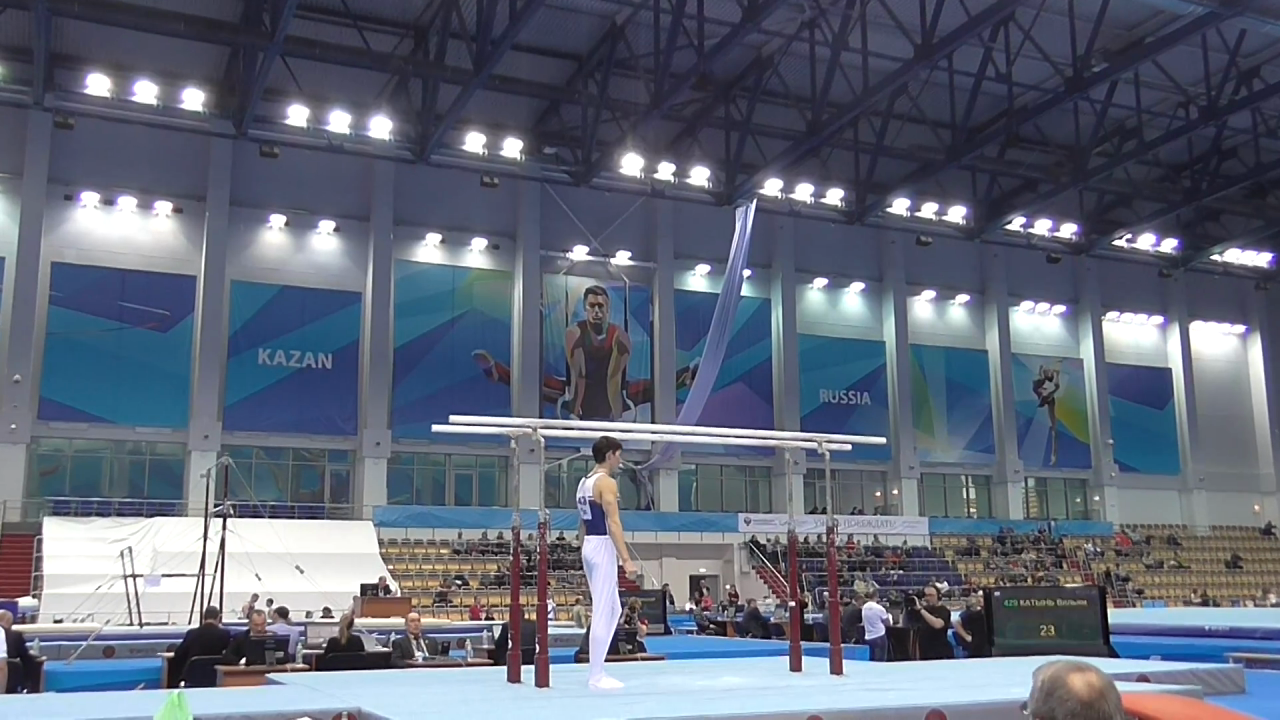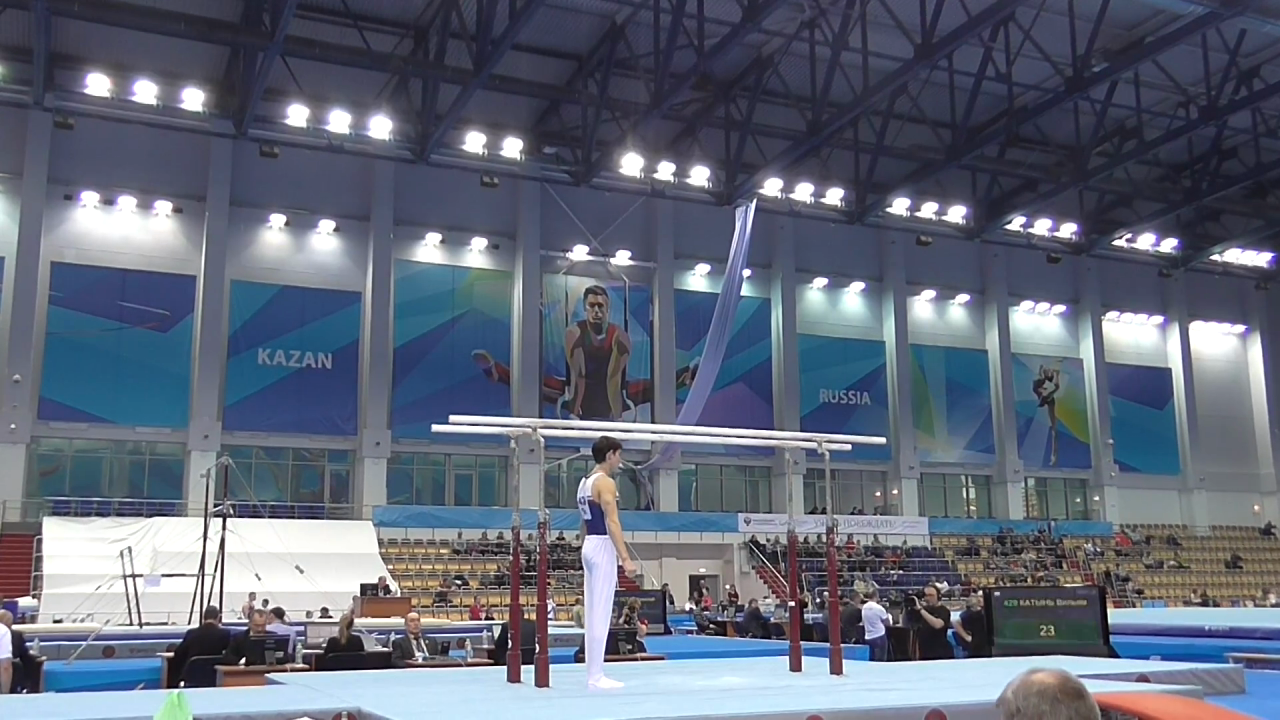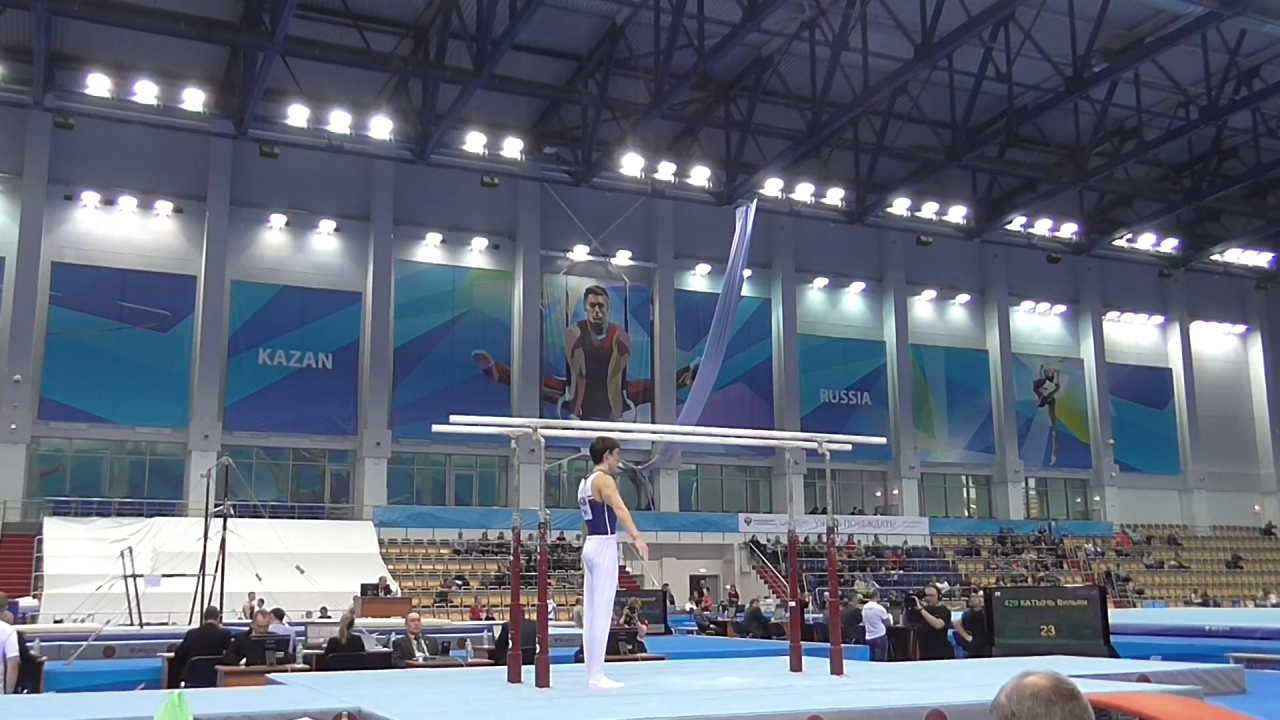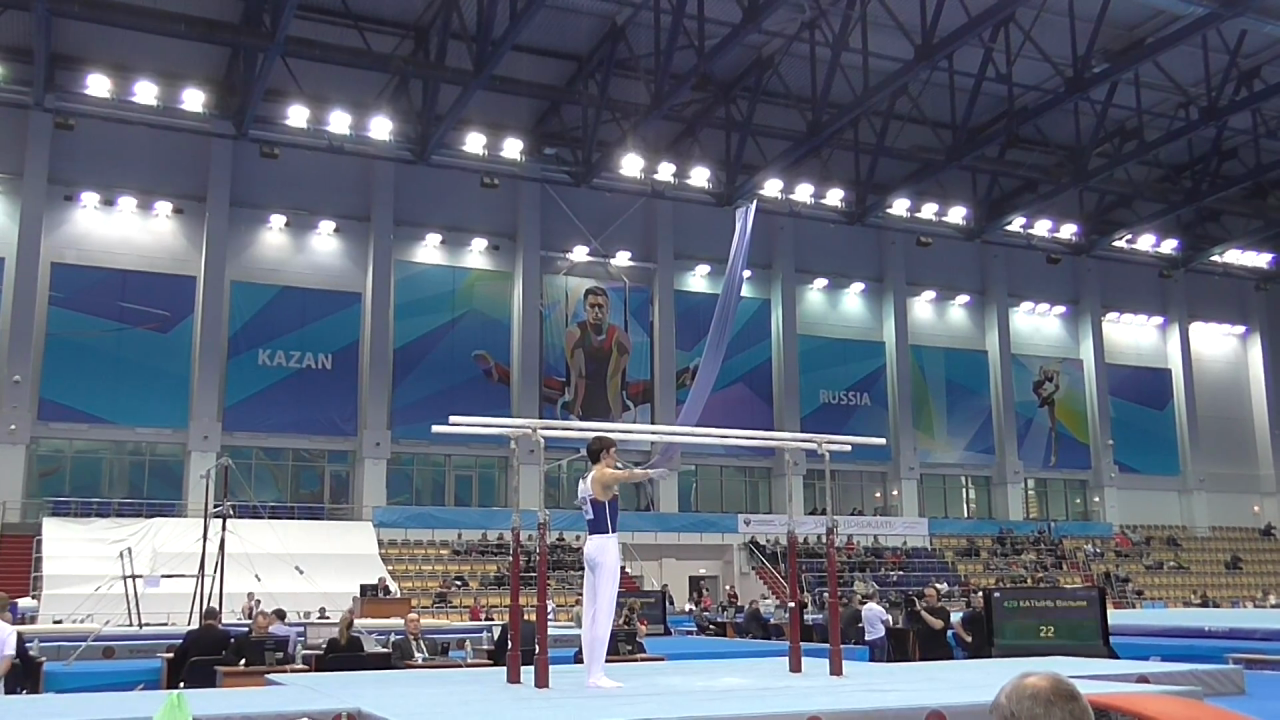
dt=0.3s
person 1, frame 1
left shoulder: (584, 482)
right shoulder: (606, 482)
right elbow: (613, 522)
right wrist: (626, 558)
left hip: (588, 545)
right hip: (603, 546)
left knee: (612, 610)
right knee: (602, 614)
left ankle: (597, 669)
right ankle: (596, 677)
person 1, frame 2
left shoulder: (585, 482)
right shoulder: (605, 481)
right elbow: (612, 521)
right wrist: (625, 557)
left hip: (589, 545)
right hip: (603, 547)
left knee: (594, 613)
right knee: (601, 614)
left ankle: (594, 672)
right ankle: (596, 676)
person 1, frame 3
left shoulder: (586, 482)
right shoulder: (603, 479)
right elbow: (619, 509)
right wrist: (637, 537)
left hip: (590, 546)
right hip: (604, 546)
left knee: (593, 613)
right knee: (602, 613)
left ankle: (593, 673)
right ankle: (597, 676)
person 1, frame 4
left shoulder: (586, 481)
right shoulder: (602, 475)
right elbow: (626, 475)
right wrist: (649, 473)
left hip: (591, 545)
right hip: (605, 545)
left knee: (592, 612)
right knee: (604, 612)
left ankle: (592, 673)
right ankle: (597, 675)
